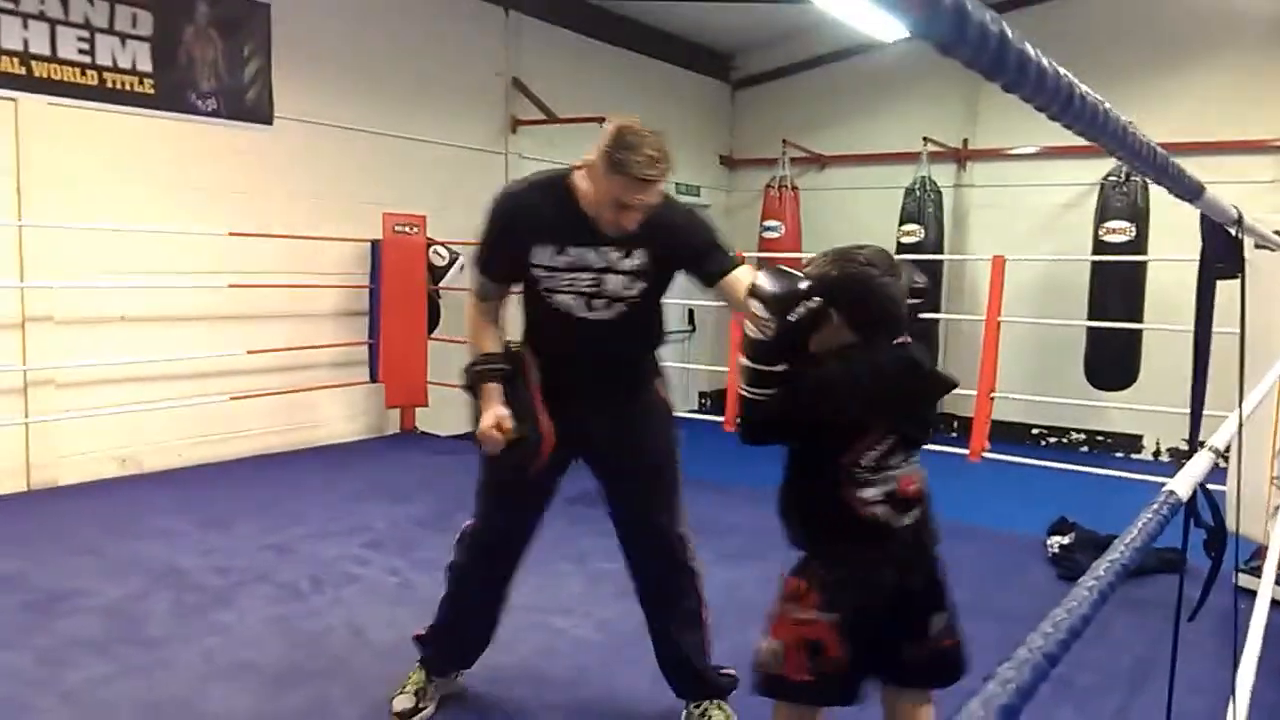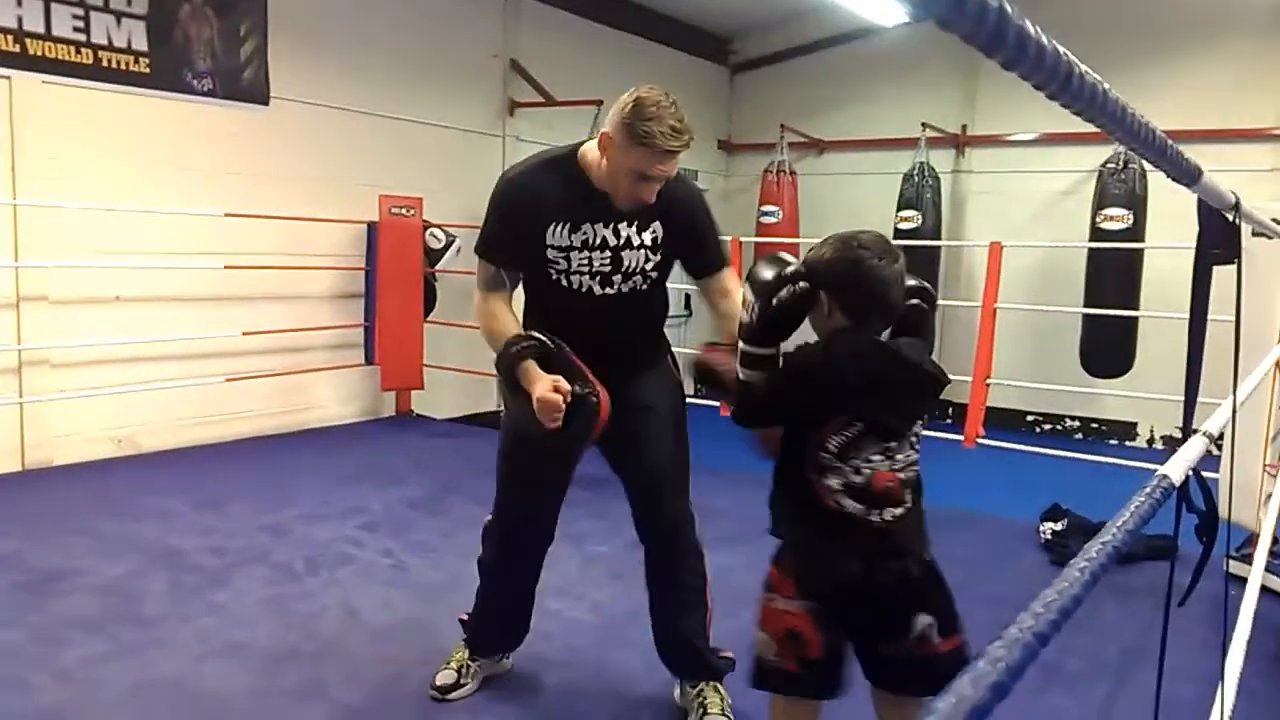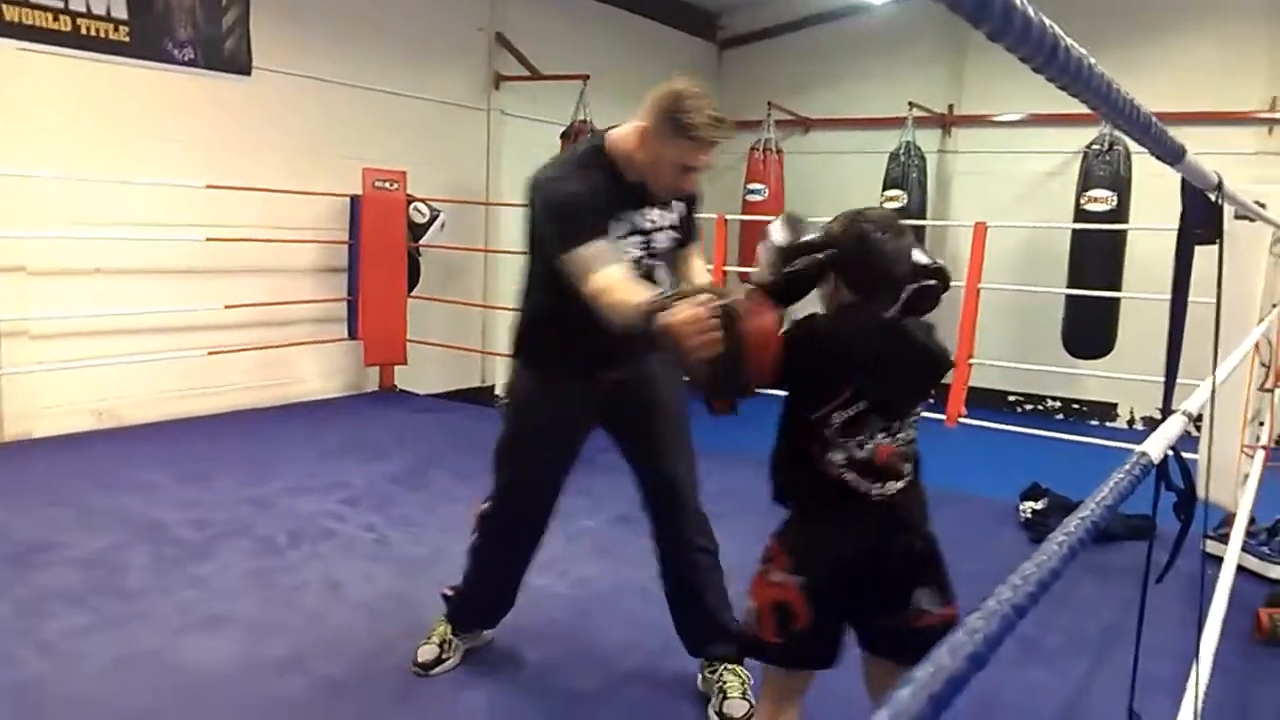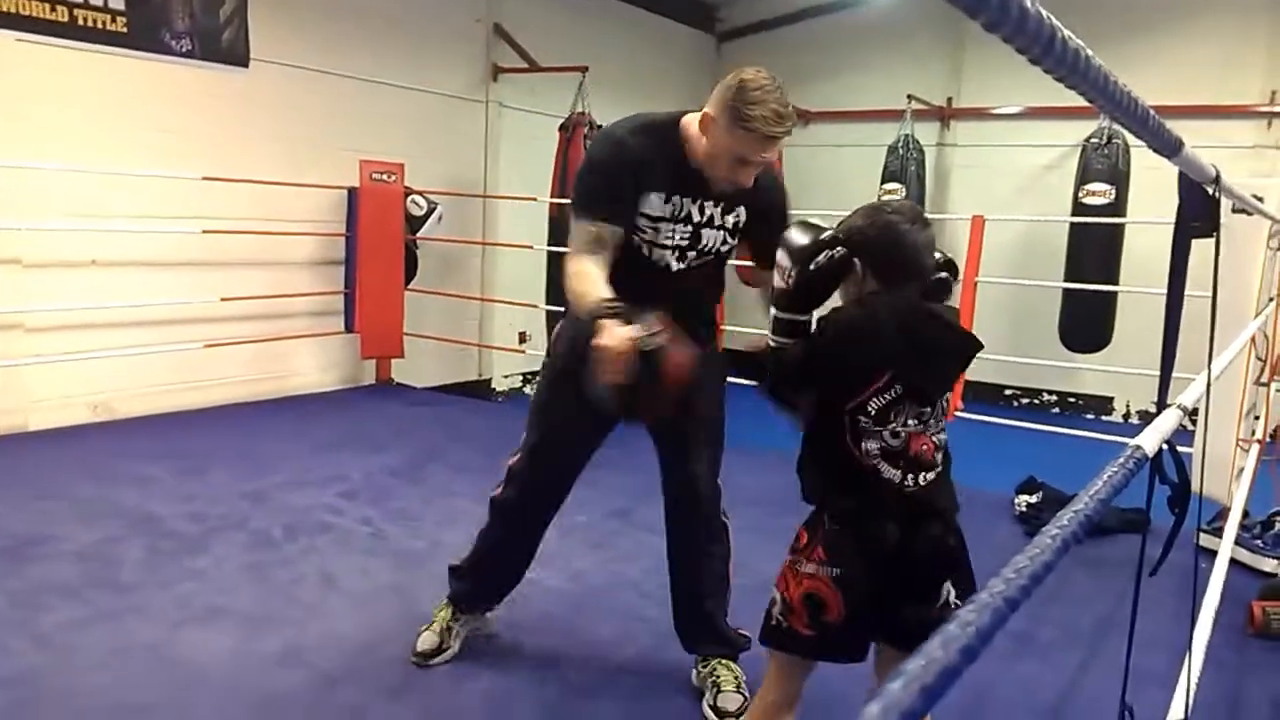
dt=0.3s
person 1, frame 1
left shoulder: (672, 224)
right shoulder: (523, 208)
left elbow: (740, 283)
right elbow: (484, 304)
right wrist: (491, 391)
left hip: (631, 403)
right hip: (541, 399)
left knee: (661, 547)
right knee: (491, 536)
right ankle: (440, 664)
person 1, frame 2
left shoulder: (680, 200)
right shoulder: (528, 189)
left elbow: (719, 286)
right elbow: (493, 293)
right wrist: (527, 369)
left hip: (644, 376)
right hip: (553, 373)
left knee: (670, 523)
right knee: (518, 520)
right ankle: (488, 645)
person 1, frame 3
left shoulder: (676, 182)
right shoulder: (569, 187)
right elbow: (605, 282)
left wrist: (708, 322)
right wrist: (662, 316)
left hip: (641, 358)
right hip: (559, 360)
left knee: (679, 502)
right knee: (517, 503)
left ankle: (719, 655)
right ankle: (467, 621)
person 1, frame 4
left shoulder: (760, 188)
right shoulder: (624, 151)
right elbow: (584, 255)
right wrist: (606, 324)
left hip: (687, 350)
right hip: (596, 339)
left knee: (697, 500)
right knee: (536, 477)
left ankle: (715, 649)
right ankle: (467, 601)
person 2, frame 1
left shoulder: (825, 383)
right shoulder: (911, 369)
left elbow: (755, 425)
left wrist: (766, 347)
left hip: (839, 576)
right hip: (912, 567)
person 2, frame 2
left shoulder: (809, 370)
right shoulder: (914, 365)
left elbow: (749, 411)
left wrist: (761, 333)
left hip: (817, 569)
right hip: (901, 565)
person 2, frame 3
left shoulder: (819, 338)
right shoulder: (920, 345)
left wrist: (772, 294)
right wrist: (917, 296)
left hip: (819, 542)
right hip: (901, 540)
person 2, frame 4
left shoulder: (847, 329)
right shoulder: (942, 333)
left elbow: (780, 382)
left wrist: (792, 302)
right wrist: (926, 290)
left hip: (848, 534)
right hip: (927, 533)
left knee: (783, 678)
